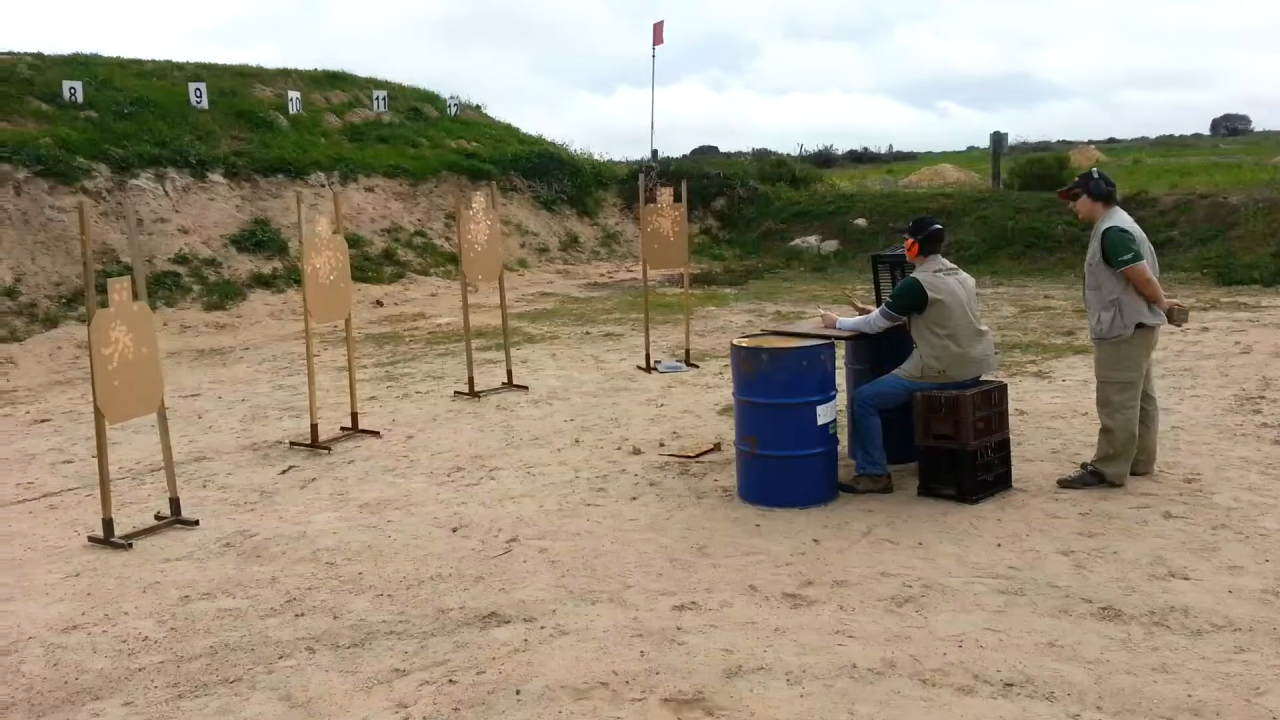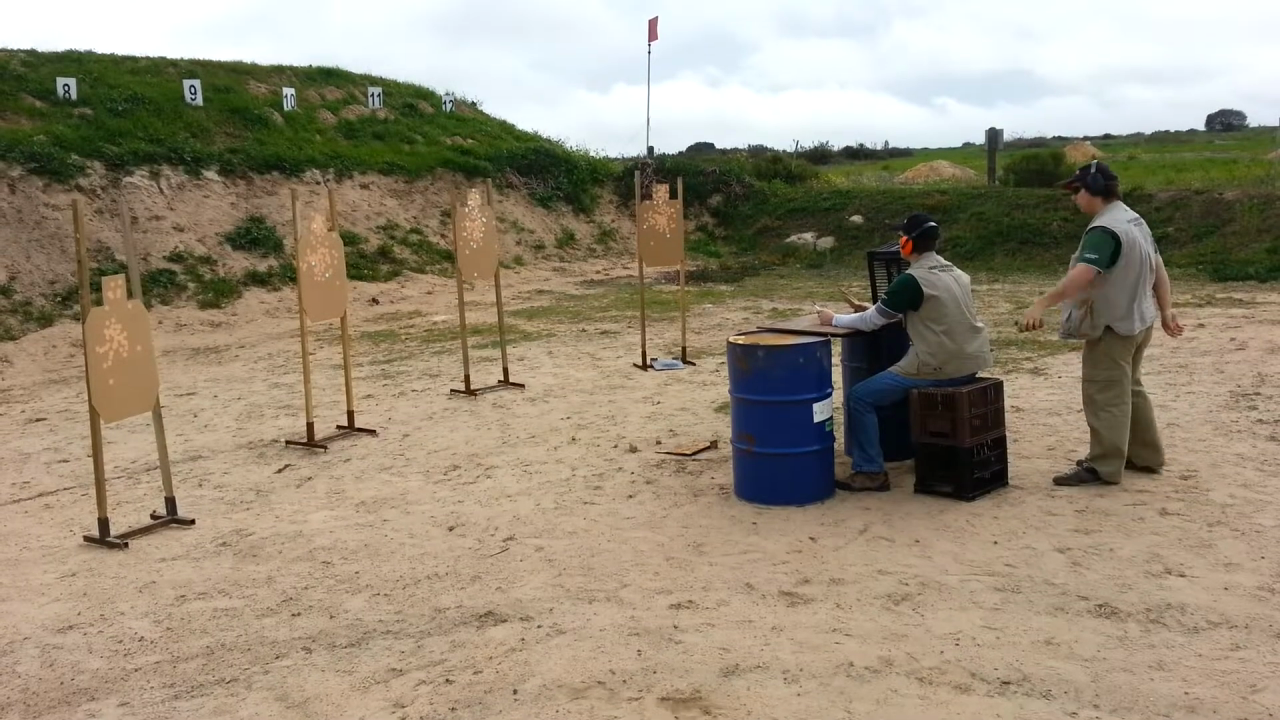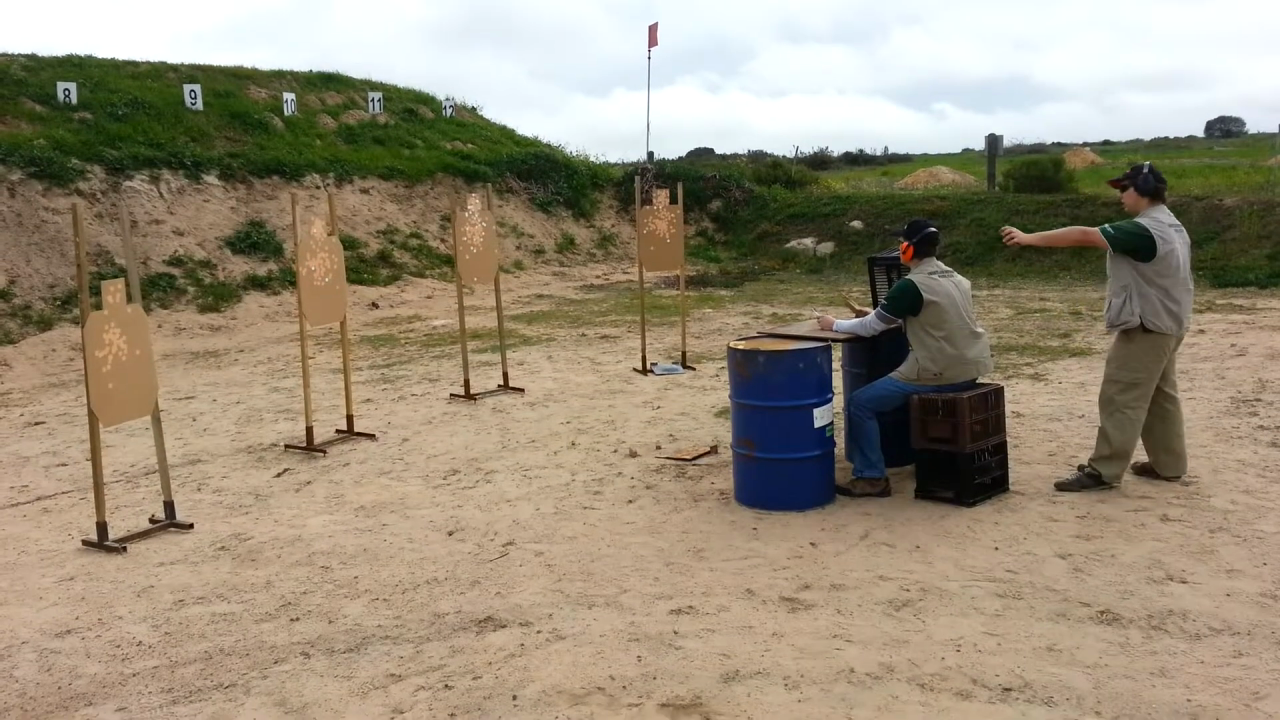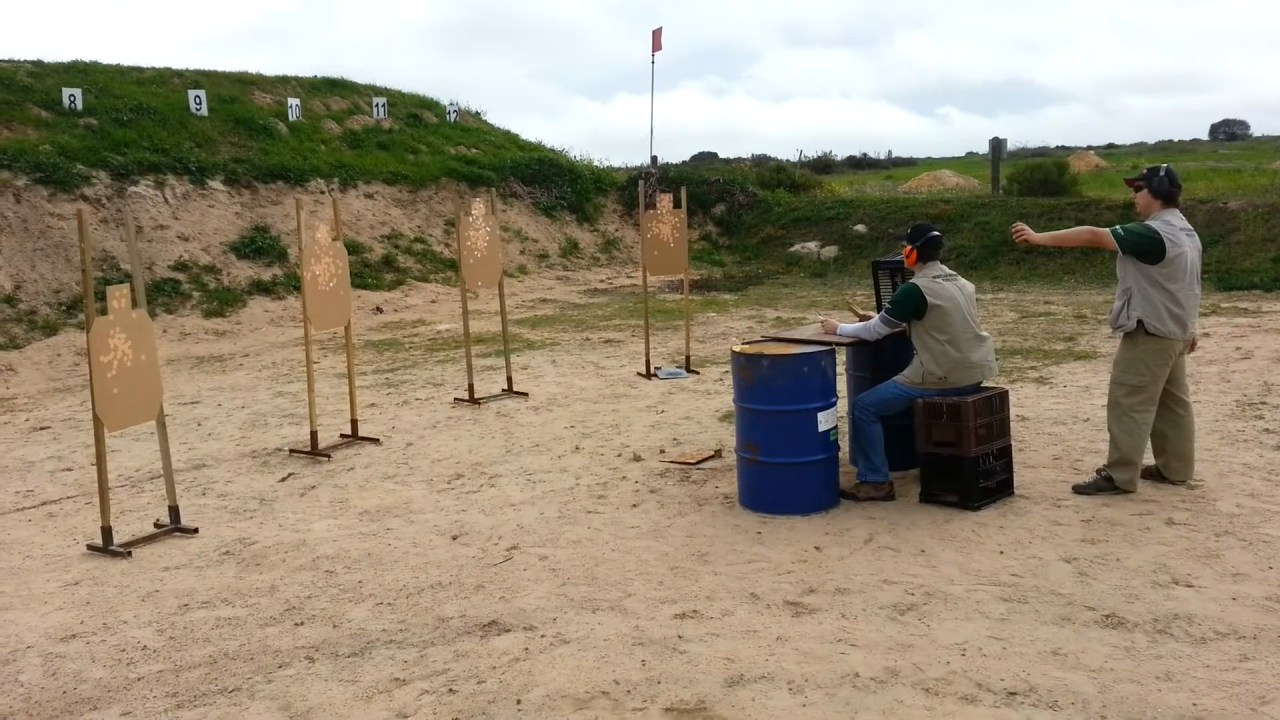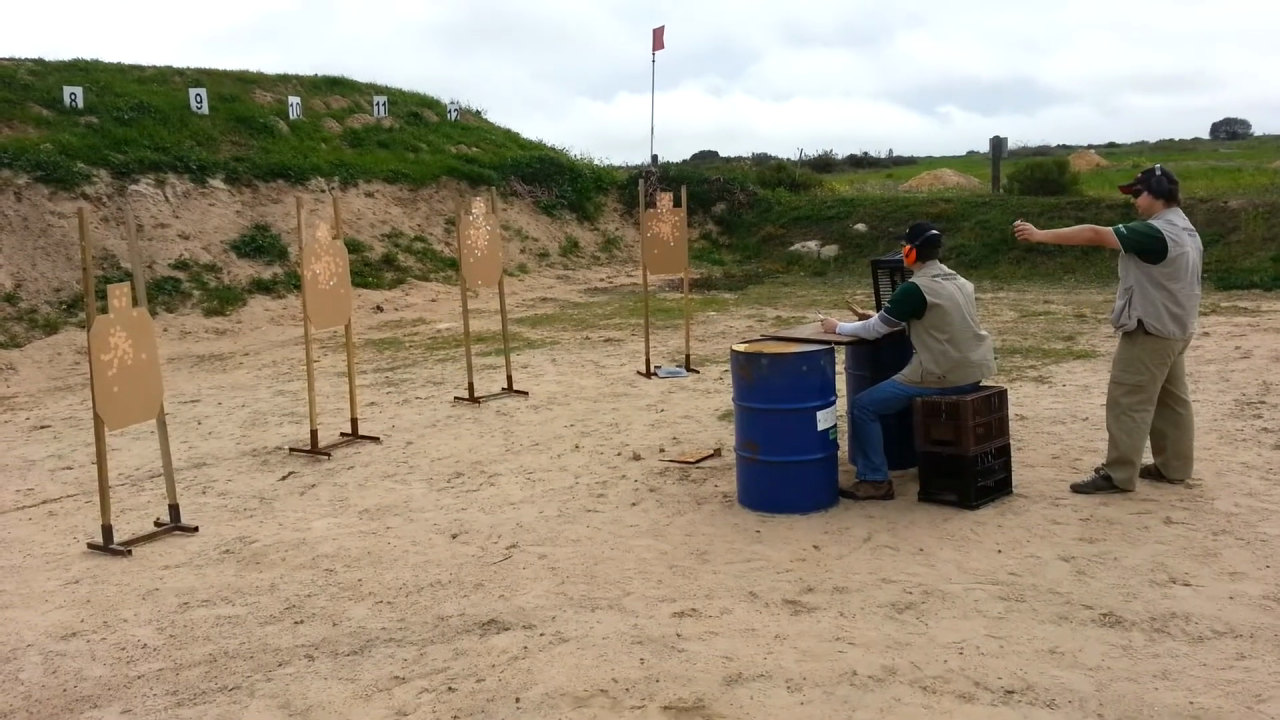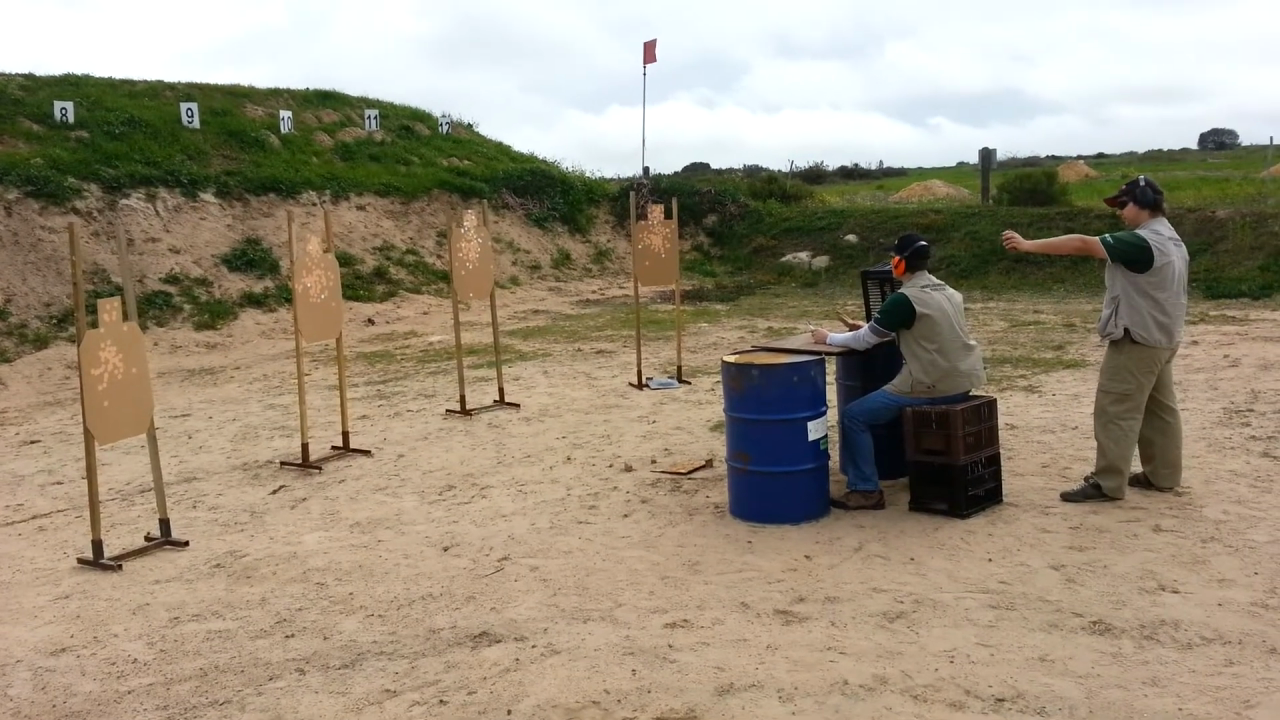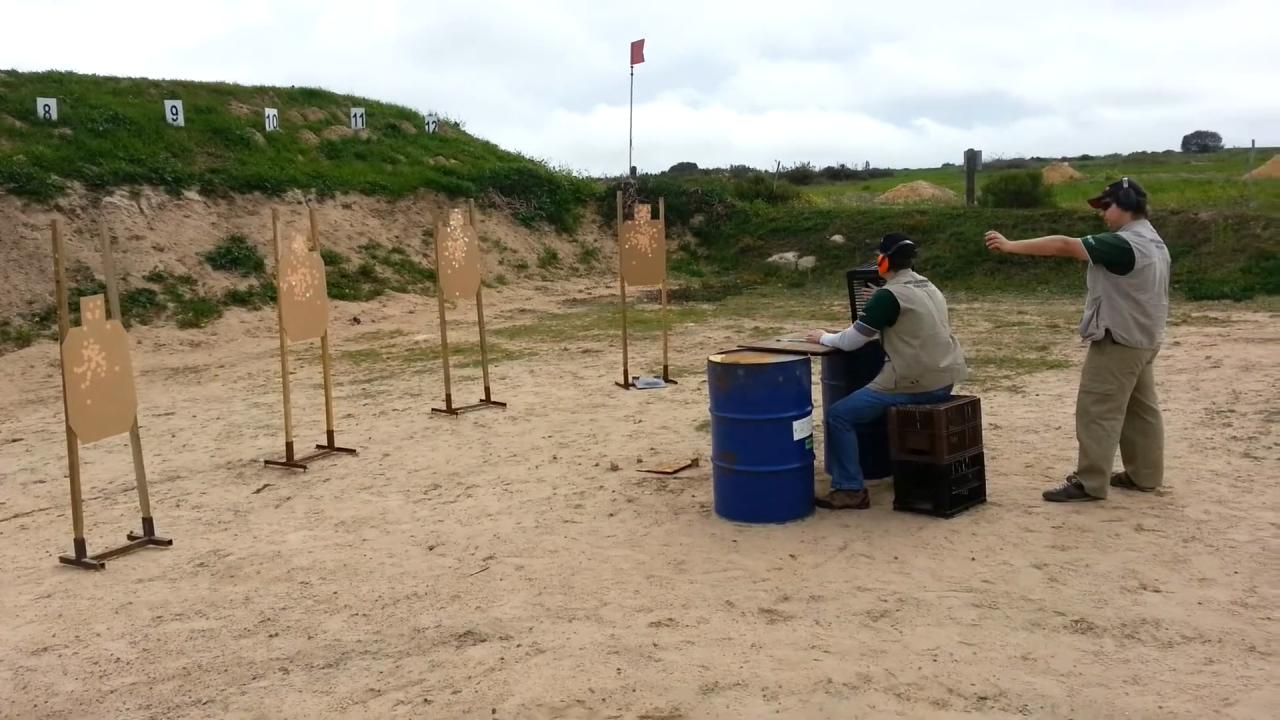
dt=0.5s
person 1, frame 1
left shoulder: (1113, 232)
right shoulder: (1117, 225)
left elbow: (1141, 276)
right elbow: (1142, 275)
left wrist: (1161, 302)
right wrist: (1163, 302)
left hip: (1125, 327)
right hip: (1134, 325)
left knee: (1117, 399)
right knee: (1139, 395)
left ankle: (1108, 469)
right ankle: (1139, 460)
person 1, frame 2
left shoulder: (1105, 230)
right shoulder: (1134, 221)
left elbow: (1083, 275)
right elbow: (1158, 269)
left wrist: (1041, 305)
right wrist: (1165, 311)
left hip: (1111, 325)
right hip: (1137, 322)
left knee: (1105, 397)
right knee: (1128, 389)
left ankle: (1103, 467)
right ankle: (1146, 455)
person 1, frame 3
left shoulder: (1142, 230)
right shoulder: (1171, 227)
left elbow: (1083, 236)
left wrist: (1029, 238)
left hip: (1146, 328)
right hip: (1167, 325)
left knee: (1121, 398)
right knee: (1161, 396)
left ankle: (1103, 470)
right ankle: (1168, 463)
person 1, frame 4
left shoulder: (1153, 233)
right shoulder: (1184, 231)
left elbow: (1093, 236)
left wrist: (1039, 238)
right wrist: (1188, 328)
left hip: (1151, 332)
right hip: (1174, 329)
left knee: (1130, 402)
right knee: (1172, 400)
left ankle: (1120, 475)
right ankle: (1175, 466)
person 1, frame 5
left shoulder: (1155, 232)
right shoulder: (1186, 231)
left elbow: (1094, 235)
left wrist: (1040, 235)
left hip: (1150, 332)
right hip: (1174, 329)
left knee: (1129, 402)
right knee: (1171, 399)
left ankle: (1118, 474)
right ankle: (1174, 466)
person 1, frame 6
left shoulder: (1142, 241)
right shoulder: (1171, 240)
left elbow: (1082, 244)
left wrist: (1028, 245)
left hip: (1137, 340)
right hip: (1161, 338)
left knee: (1117, 410)
right knee: (1159, 408)
left ankle: (1108, 483)
right ankle: (1163, 474)
person 1, frame 7
left shoulder: (1124, 243)
right shoulder: (1154, 243)
left elbow: (1064, 245)
left wrist: (1010, 246)
left hip: (1119, 341)
right hip: (1142, 339)
left knee: (1098, 411)
right knee: (1141, 409)
left ankle: (1090, 482)
right ankle: (1145, 474)
person 2, frame 1
left shoulder: (915, 284)
right shoulder: (960, 276)
left elbow: (875, 325)
left wrist: (837, 322)
right wrist: (881, 313)
left hip: (942, 371)
right hip: (974, 367)
left knee: (863, 400)
left ankle: (874, 474)
person 2, frame 2
left shoulder: (911, 280)
right shoulder: (955, 273)
left elbow: (871, 323)
left wrist: (834, 319)
right wrist: (877, 310)
left hip: (938, 368)
right hip: (969, 364)
left knee: (859, 397)
left ankle: (871, 472)
person 2, frame 3
left shoulder: (911, 286)
right shoulder: (956, 279)
left elbow: (871, 328)
left wrist: (835, 324)
right wrist: (877, 315)
left hip: (938, 374)
right hip: (969, 369)
left knee: (860, 403)
left ankle: (872, 478)
person 2, frame 4
left shoulder: (915, 290)
right shoulder: (960, 283)
left elbow: (875, 332)
left wrist: (838, 328)
right wrist: (881, 319)
left hip: (942, 378)
right hip: (974, 373)
left knee: (864, 407)
left ankle: (876, 482)
person 2, frame 5
left shoulder: (914, 288)
right shoulder: (958, 281)
left elbow: (874, 331)
left wrist: (838, 327)
right wrist: (881, 318)
left hip: (942, 376)
right hip: (973, 372)
left knee: (863, 406)
left ankle: (875, 481)
person 2, frame 6
left shoulder: (904, 299)
right shoulder: (947, 291)
left elbow: (865, 341)
left wrist: (828, 337)
right wrist: (872, 328)
left hip: (932, 386)
right hip: (963, 382)
left knee: (853, 416)
left ankle: (866, 491)
person 2, frame 7
left shoulder: (888, 295)
right shoulder: (929, 287)
left elbow: (849, 341)
left wrist: (822, 336)
left hip: (913, 384)
right hip: (945, 382)
left knee: (838, 416)
left ankle: (850, 490)
